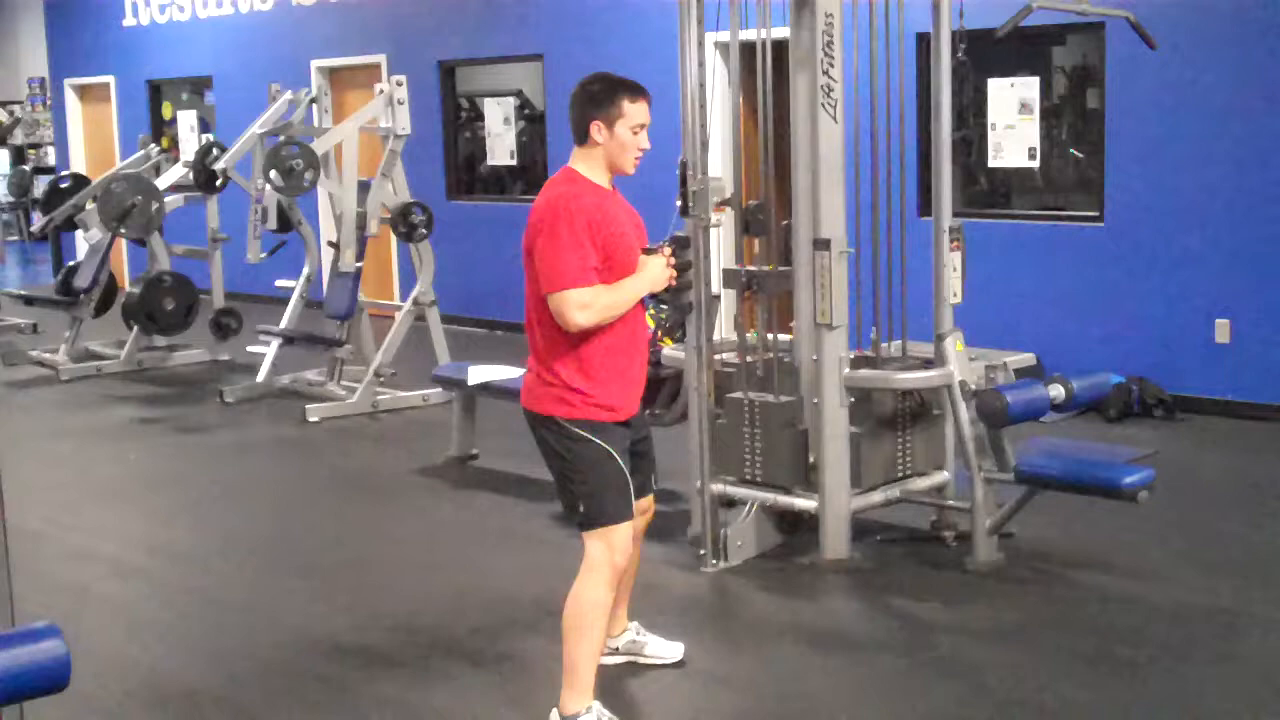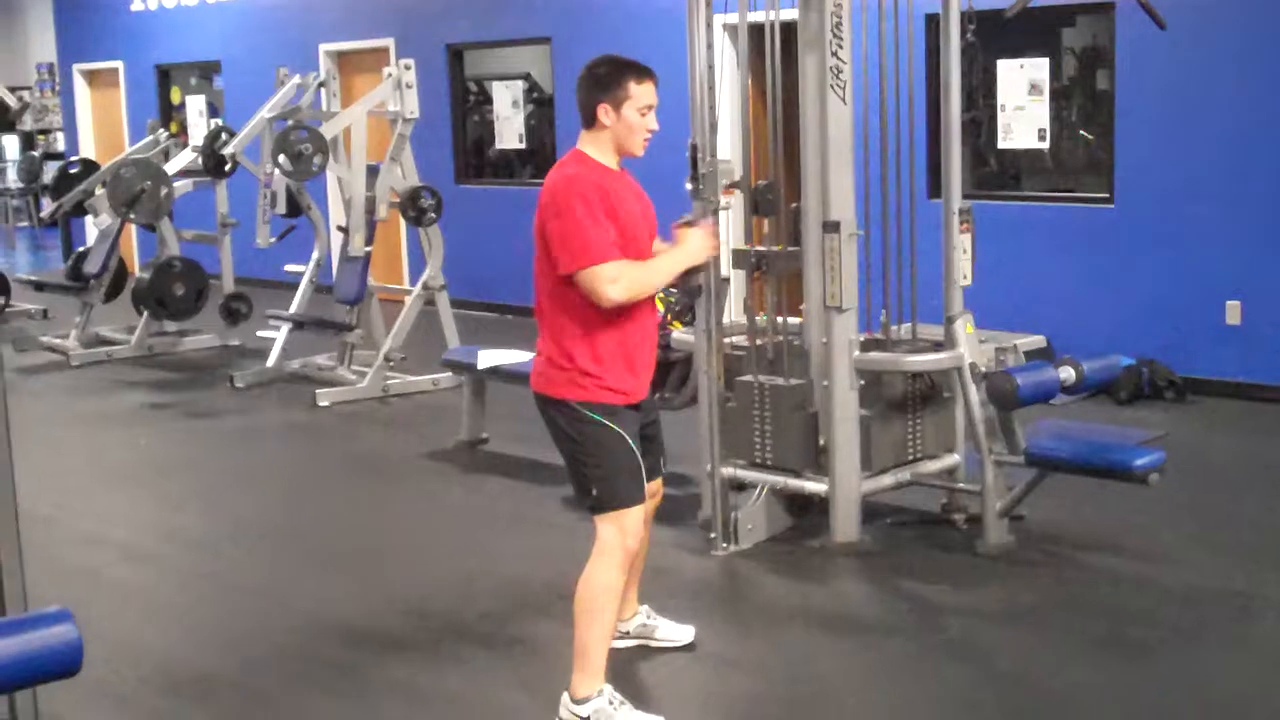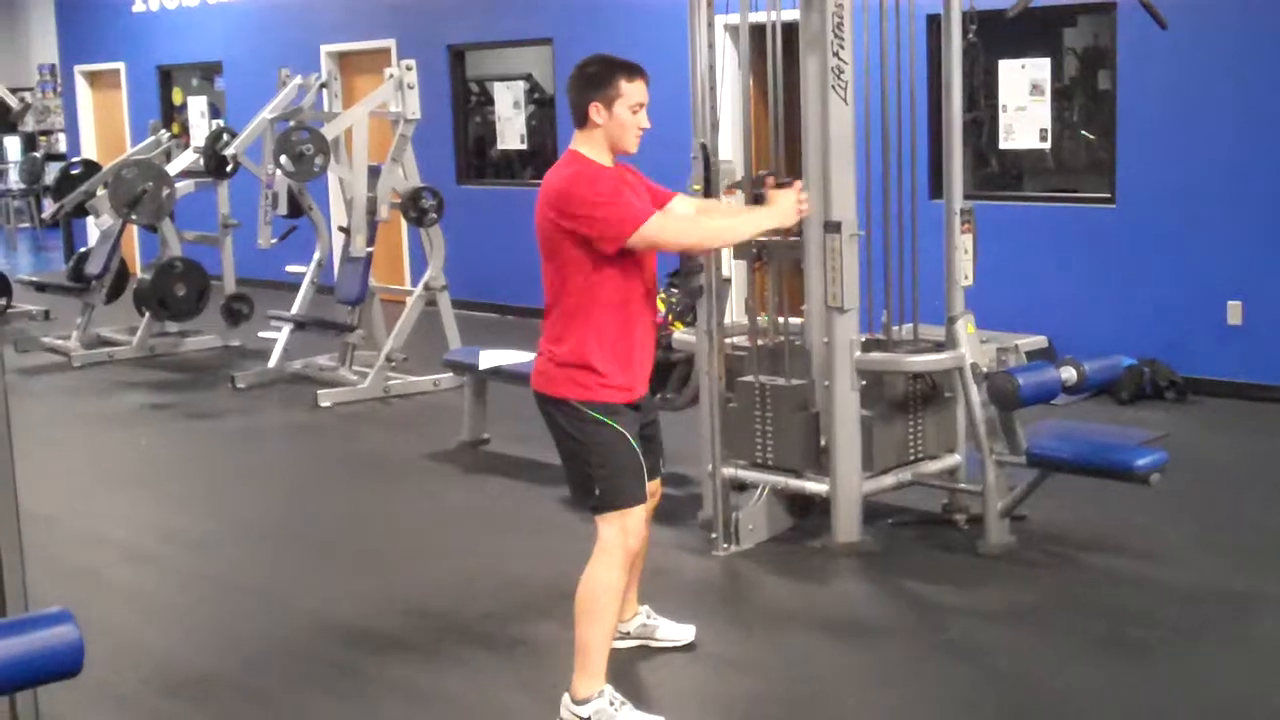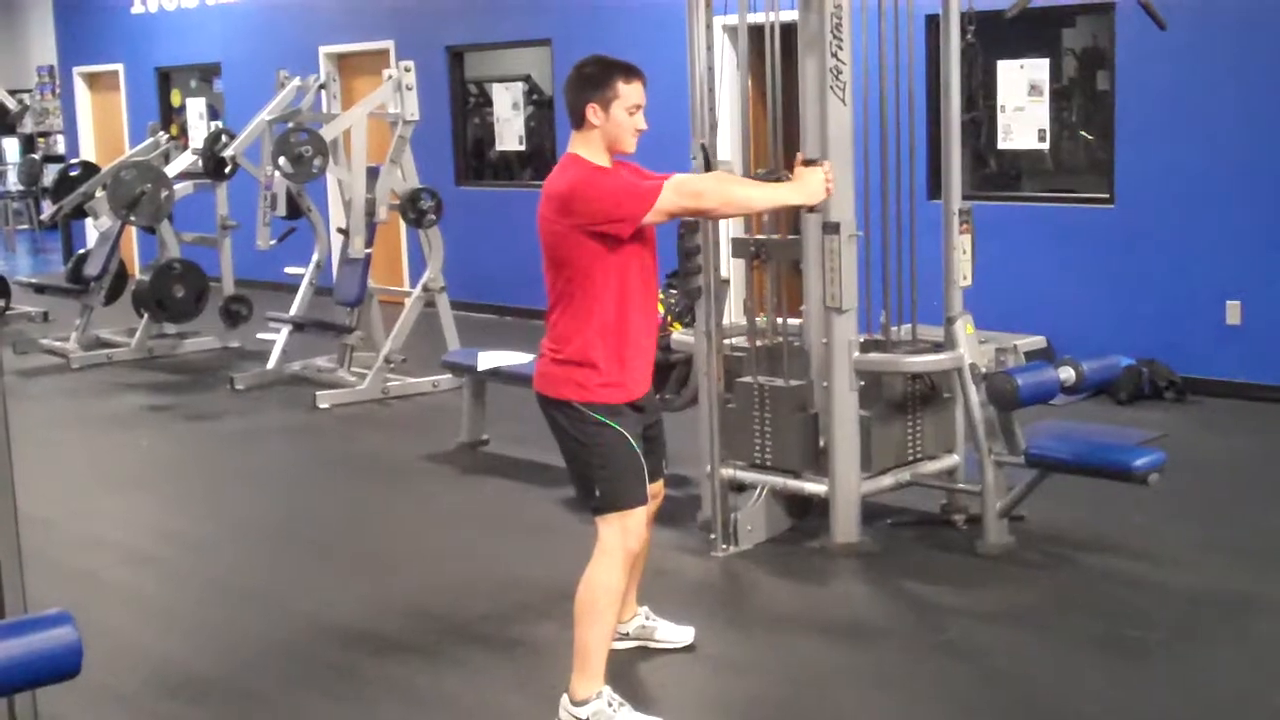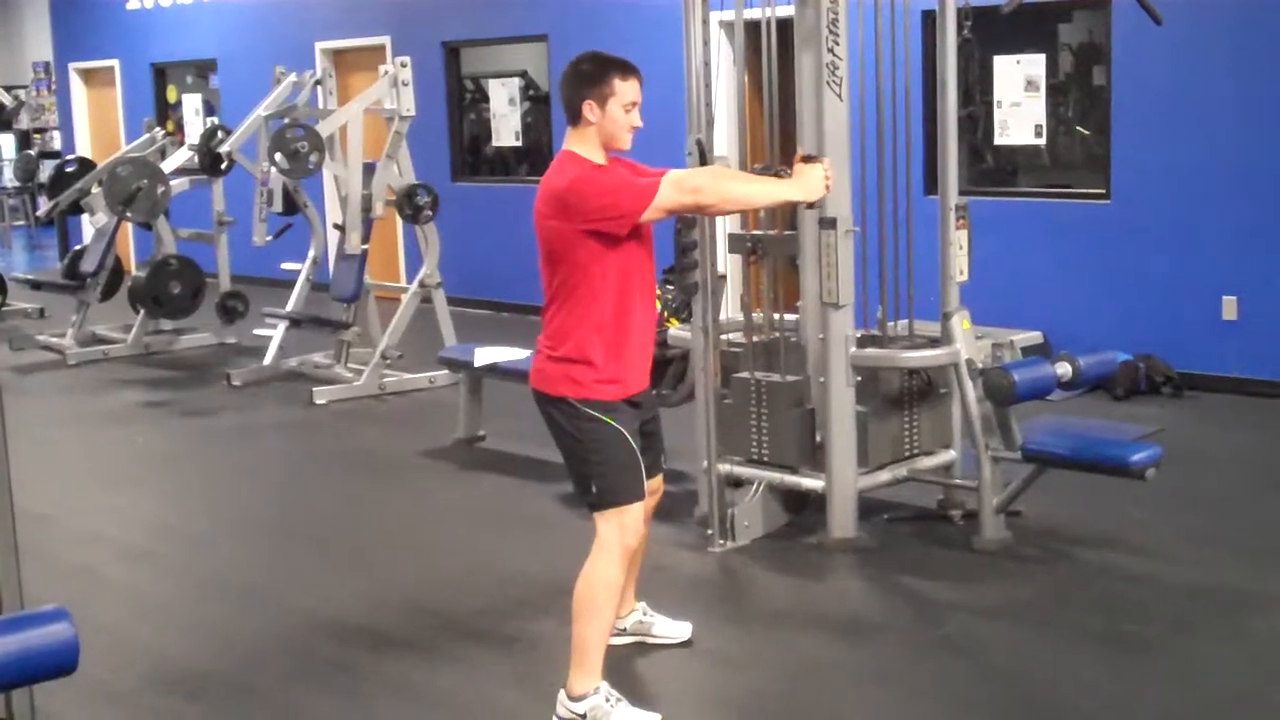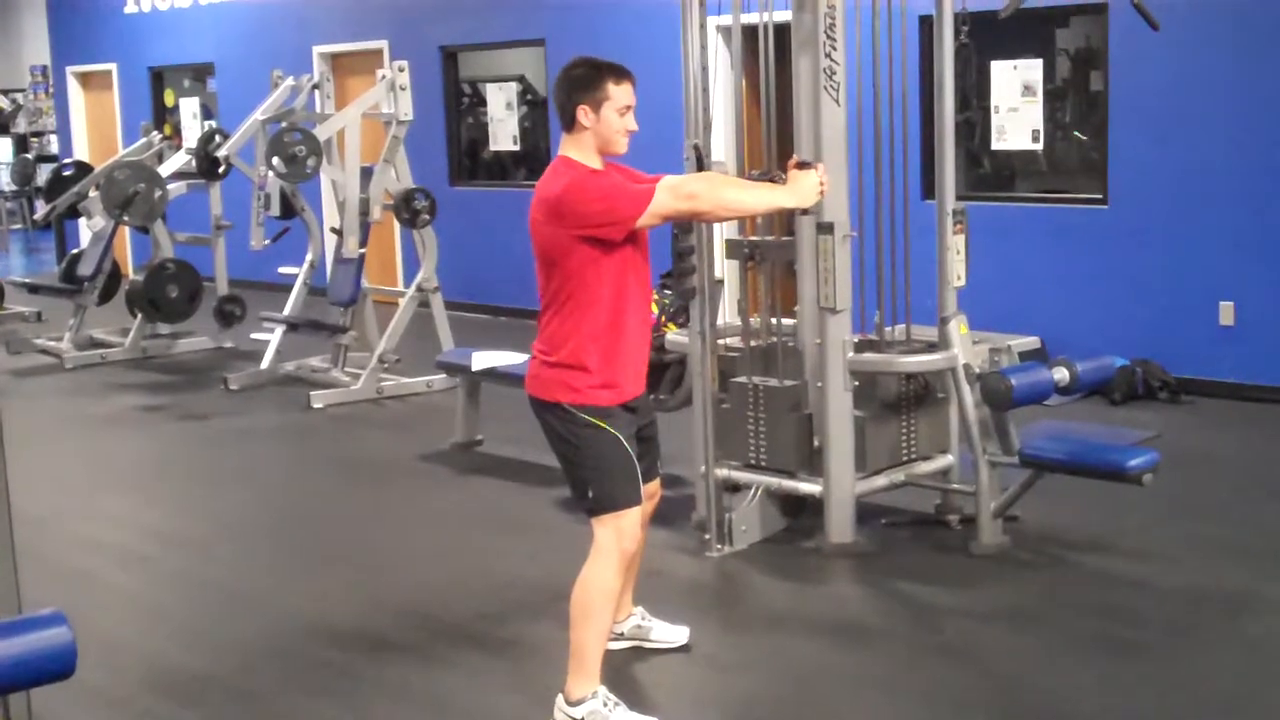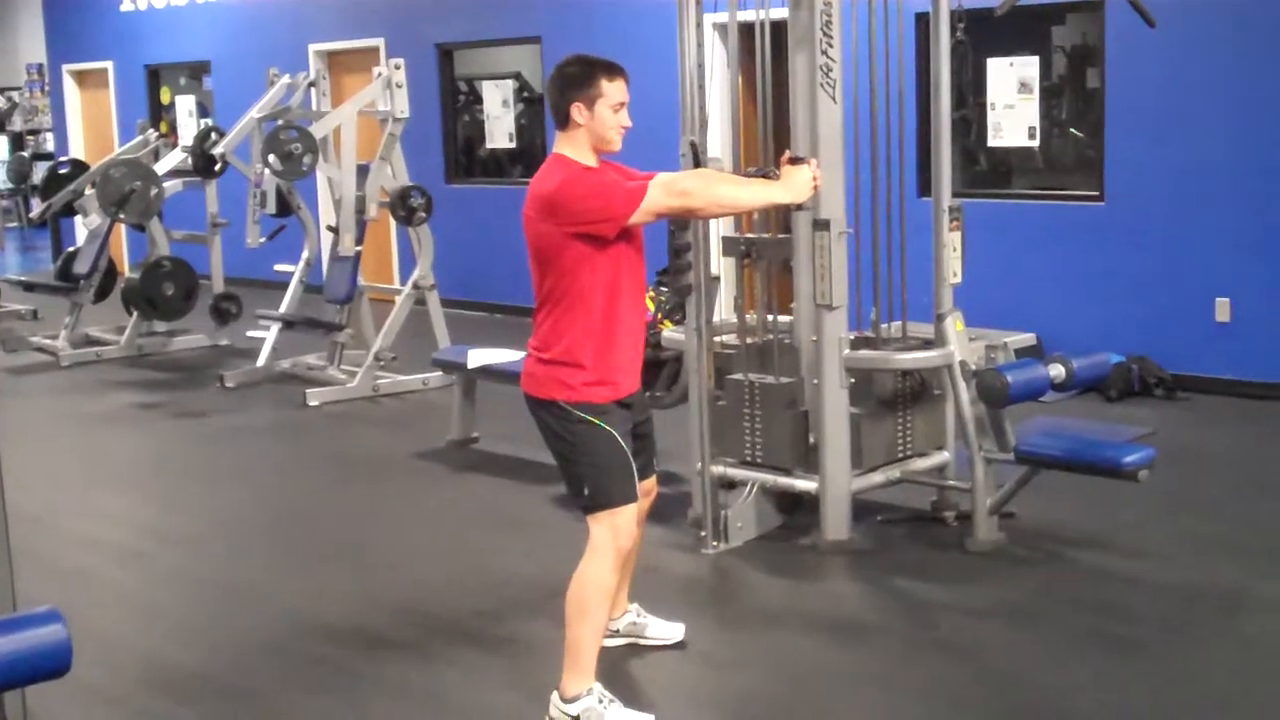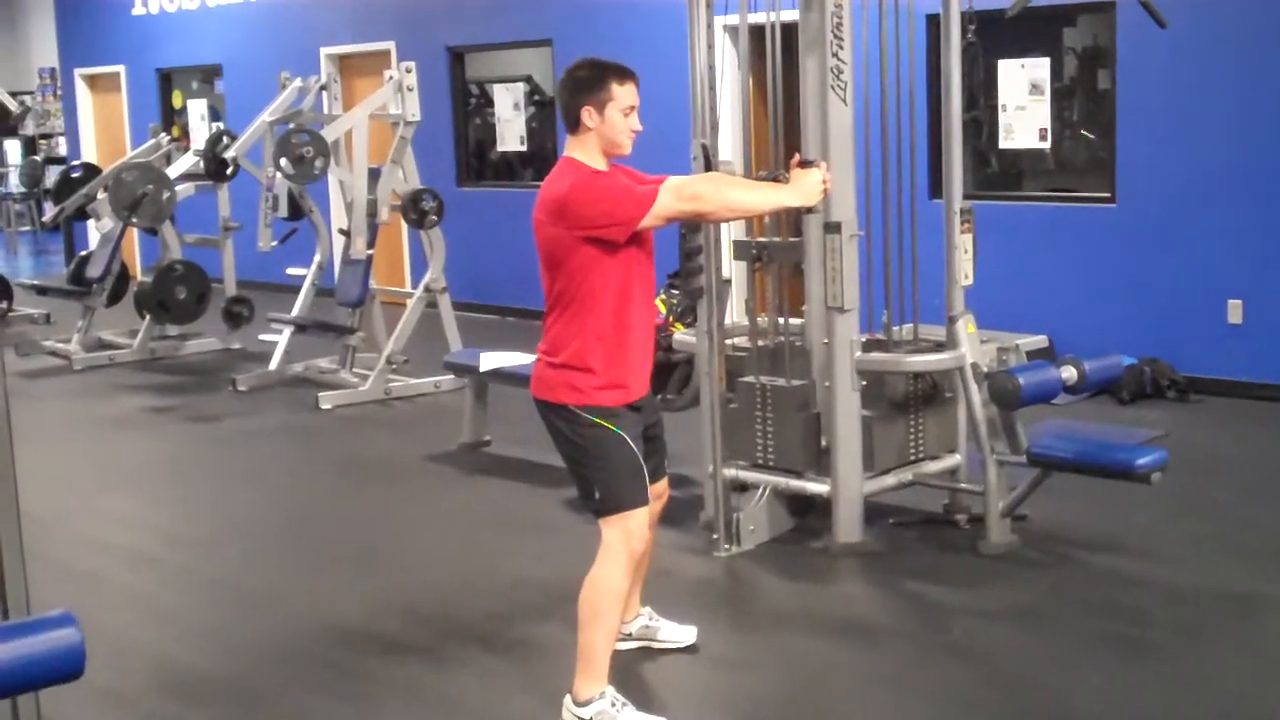
dt=0.3s
person 1, frame 1
left shoulder: (607, 198)
right shoulder: (564, 205)
right elbow: (577, 311)
left wrist: (653, 271)
right wrist: (646, 280)
left hip: (616, 398)
right hip: (577, 407)
left knee: (637, 513)
right knee: (609, 548)
left ankle: (616, 634)
person 1, frame 2
left shoulder: (616, 181)
right shoulder: (574, 187)
left elbow: (638, 262)
right elbow: (611, 286)
left wrist: (683, 246)
right wrist: (683, 256)
left hip: (622, 380)
right hip: (586, 389)
left knee: (647, 496)
right knee: (621, 530)
left ankle: (626, 618)
person 1, frame 3
left shoulder: (619, 177)
right shoulder: (577, 186)
left elbow: (691, 211)
right elbow: (679, 233)
left wrist: (767, 208)
right wrist: (771, 217)
left hip: (621, 378)
right hip: (586, 386)
left knee: (645, 495)
right knee: (621, 529)
left ankle: (625, 617)
person 1, frame 4
left shoulder: (616, 176)
right shoulder: (581, 186)
left elbow: (700, 186)
right elbow: (698, 198)
left wrist: (789, 186)
right wrist: (796, 193)
left hip: (624, 379)
right hip: (587, 387)
left knee: (646, 497)
right knee: (622, 530)
left ankle: (624, 619)
person 1, frame 5
left shoulder: (613, 172)
right shoulder: (578, 183)
left elbow: (696, 181)
right elbow: (695, 195)
left wrist: (787, 182)
right wrist: (794, 190)
left hip: (621, 376)
right hip: (583, 385)
left knee: (646, 491)
right knee: (620, 526)
left ankle: (624, 614)
person 1, frame 6
left shoulder: (609, 178)
right shoulder: (572, 190)
left elbow: (692, 187)
right elbow: (690, 202)
left wrist: (780, 187)
right wrist: (789, 197)
left hip: (617, 381)
right hip: (580, 390)
left knee: (644, 495)
right knee: (618, 531)
left ankle: (621, 619)
person 1, frame 7
left shoulder: (603, 176)
right shoulder: (566, 186)
left elbow: (685, 184)
right elbow: (682, 198)
left wrist: (774, 183)
right wrist: (782, 193)
left hip: (612, 378)
right hip: (574, 388)
left knee: (640, 492)
right knee: (614, 528)
left ankle: (617, 616)
person 1, frame 8
left shoulder: (614, 179)
right shoulder: (577, 190)
left elbow: (694, 188)
right elbow: (693, 202)
left wrist: (785, 187)
right wrist: (793, 196)
left hip: (622, 382)
right hip: (585, 390)
left knee: (652, 495)
right knee: (627, 531)
left ankle: (629, 618)
